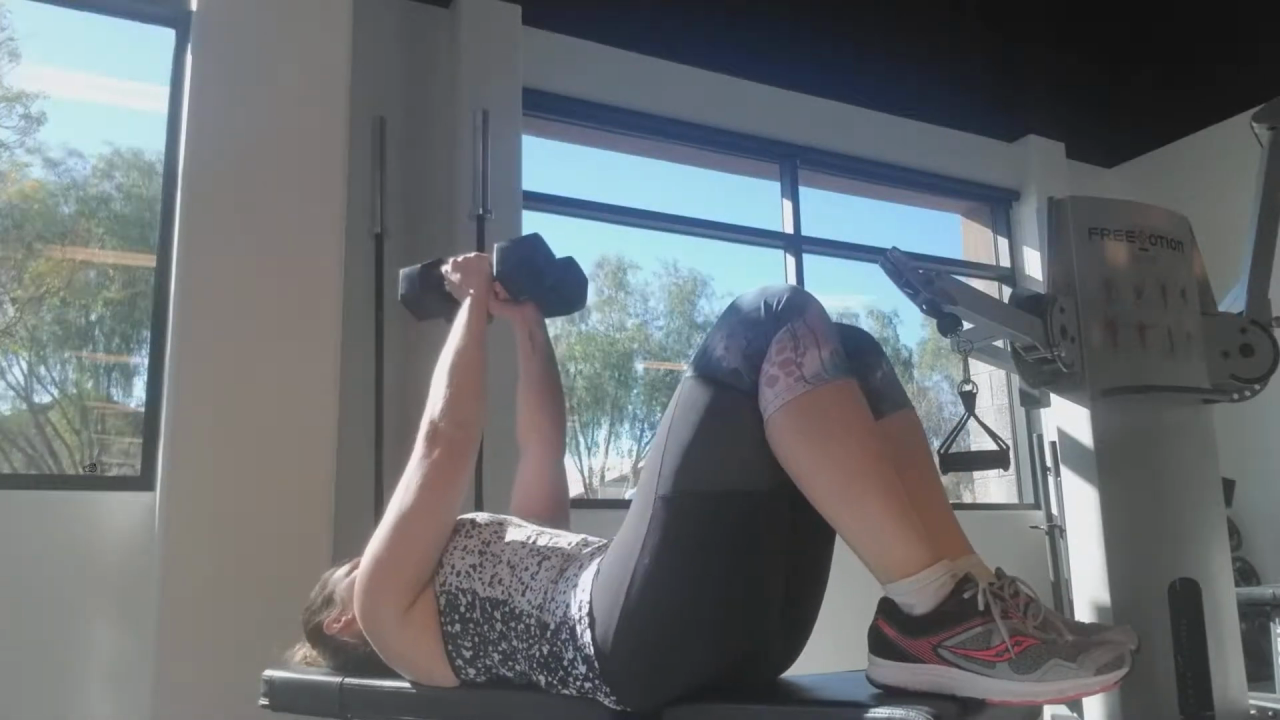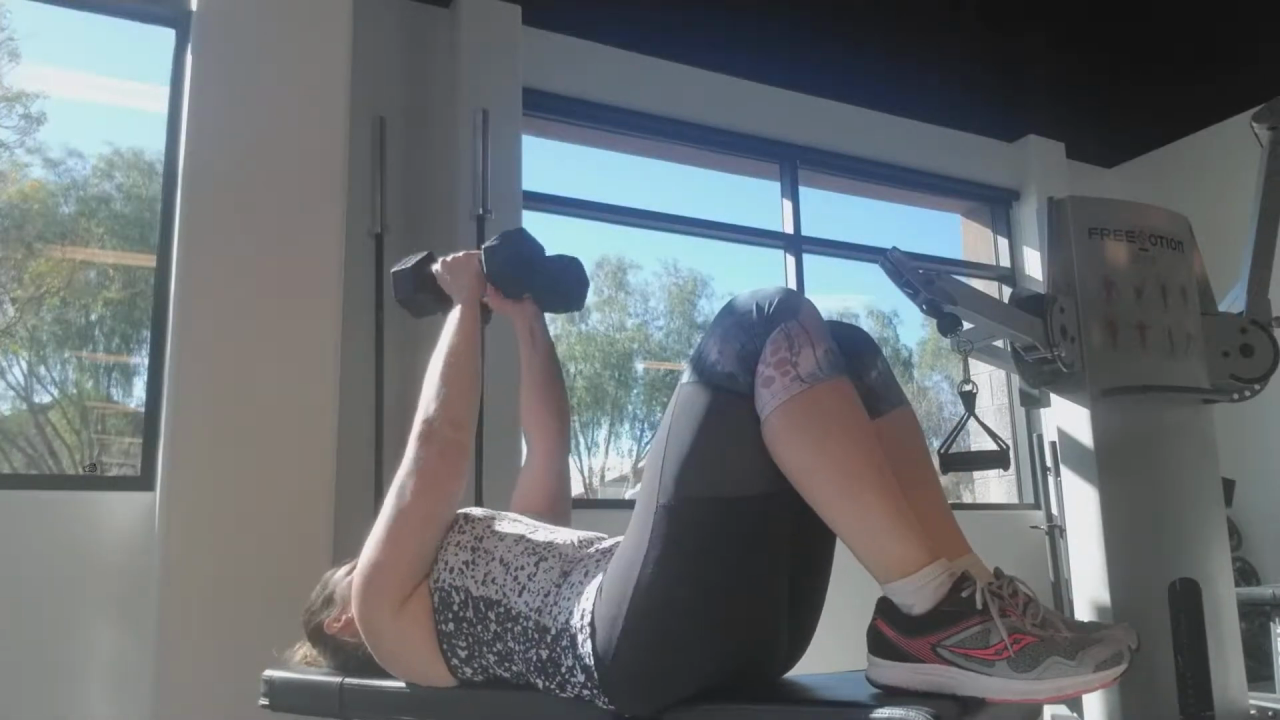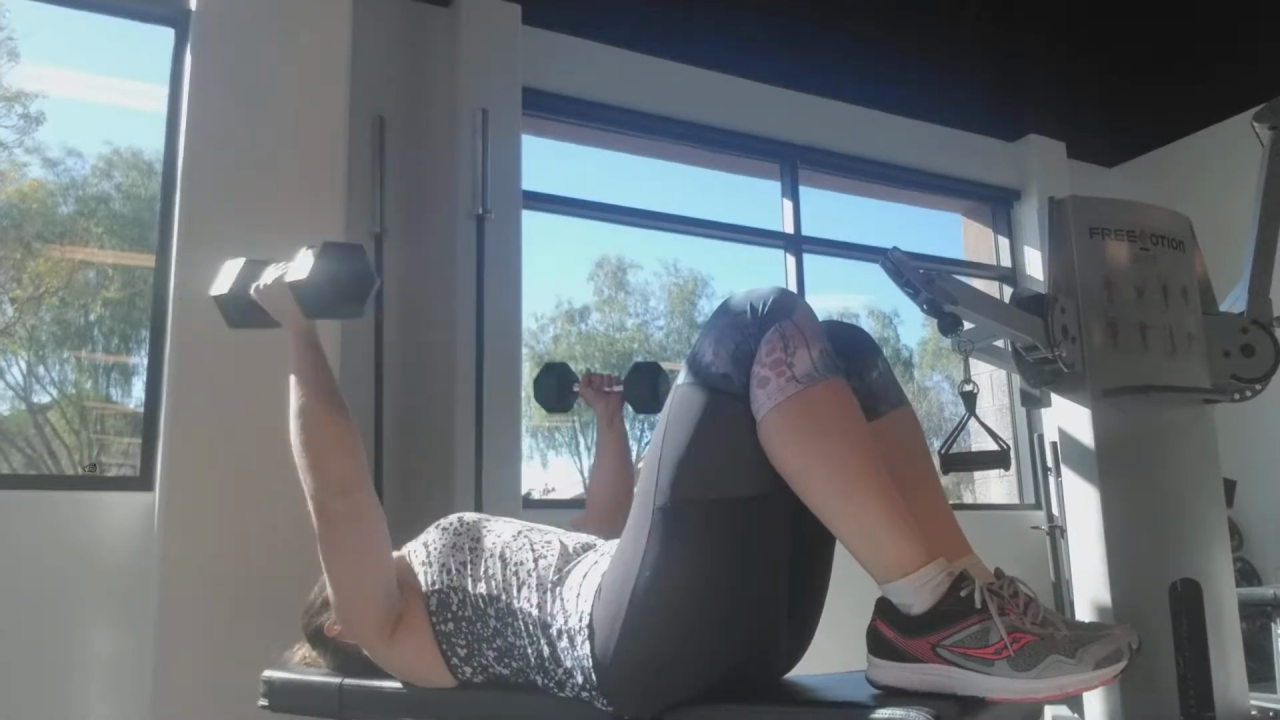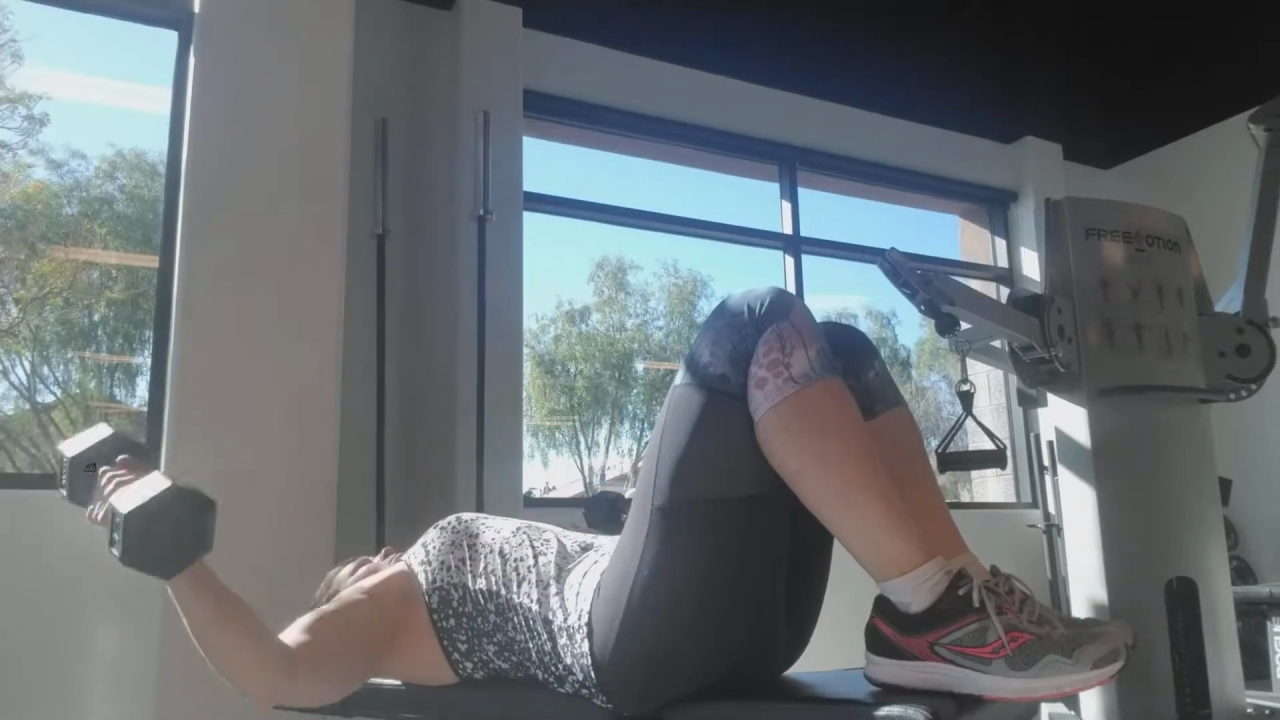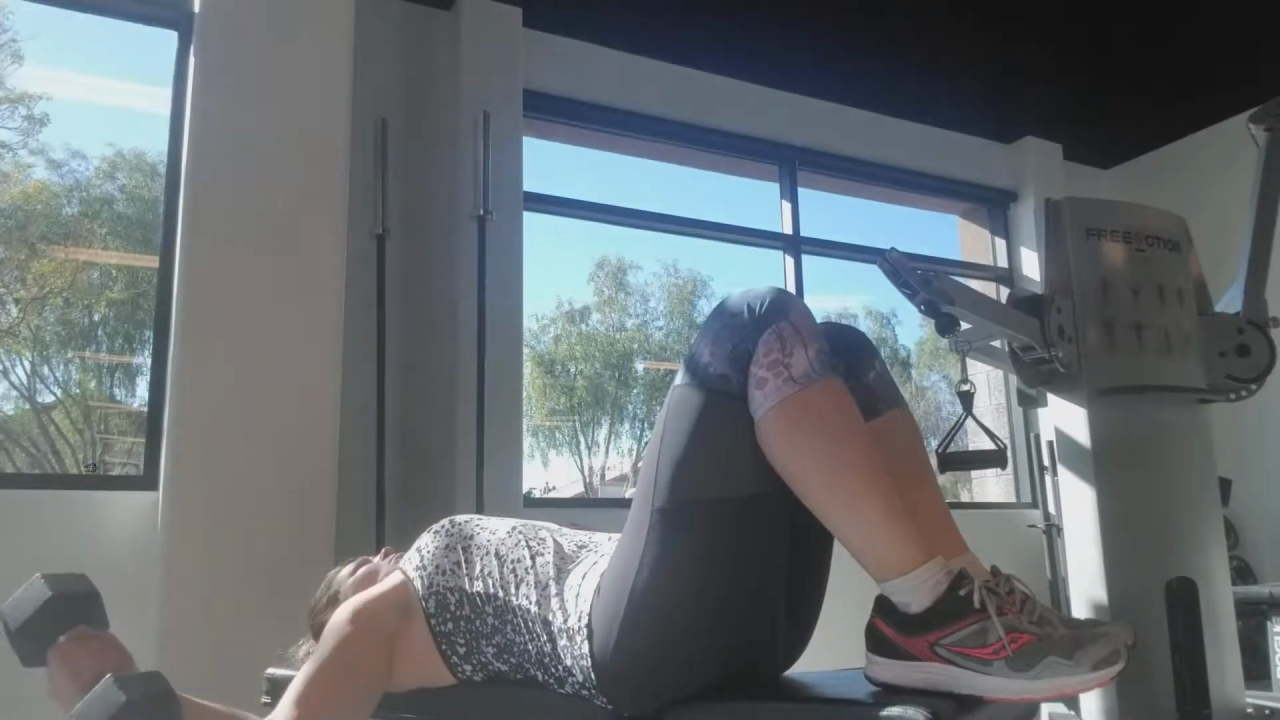
dt=0.4s
person 1, frame 1
left shoulder: (497, 553)
right shoulder: (390, 607)
left elbow: (542, 449)
right elbow: (444, 440)
left wrist: (525, 322)
right wrist: (472, 304)
left hip: (741, 619)
right hip: (643, 634)
left knee: (845, 354)
right knee: (778, 323)
left ankle: (965, 593)
right ankle: (932, 620)
person 1, frame 2
left shoulder: (499, 546)
right shoulder: (388, 608)
left elbow: (548, 446)
right elbow: (439, 438)
left wrist: (524, 317)
right wrist: (465, 303)
left hip: (739, 621)
right hip: (643, 640)
left knee: (841, 352)
right knee: (770, 327)
left ankle: (961, 593)
right ankle: (930, 620)
person 1, frame 3
left shoulder: (472, 560)
right shoulder: (388, 616)
left elbow: (608, 517)
right elbow: (340, 495)
left wrist: (606, 416)
right wrist: (302, 341)
left hip: (738, 622)
right hip: (636, 639)
left knee: (841, 350)
right knee: (762, 325)
left ankle: (959, 596)
right ankle: (931, 617)
person 1, frame 4
left shoulder: (458, 565)
right shoulder: (383, 615)
left wrist: (628, 510)
left hip: (738, 618)
right hip: (638, 633)
left knee: (837, 349)
right knee: (760, 325)
left ankle: (950, 600)
right ankle: (929, 617)
person 1, frame 5
left shoulder: (450, 560)
right shoulder: (377, 623)
left hip: (733, 619)
left knee: (838, 351)
right knee: (758, 328)
left ankle: (949, 599)
right ankle: (929, 618)
